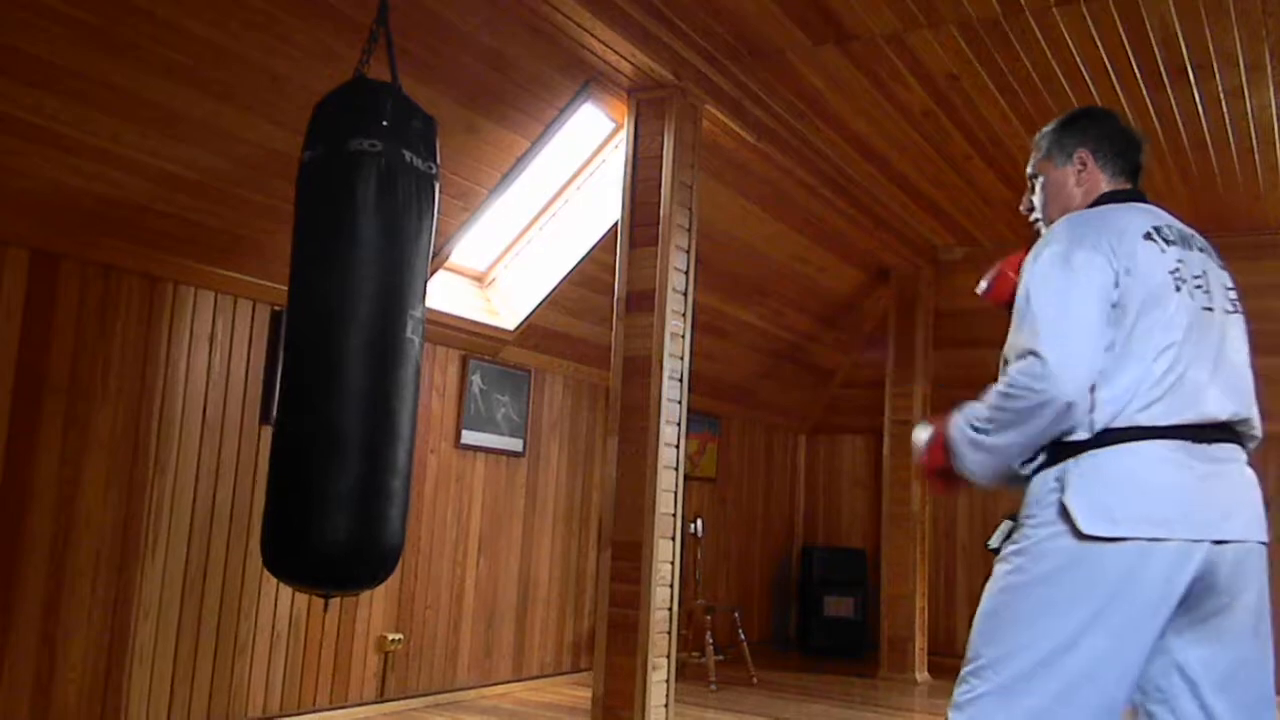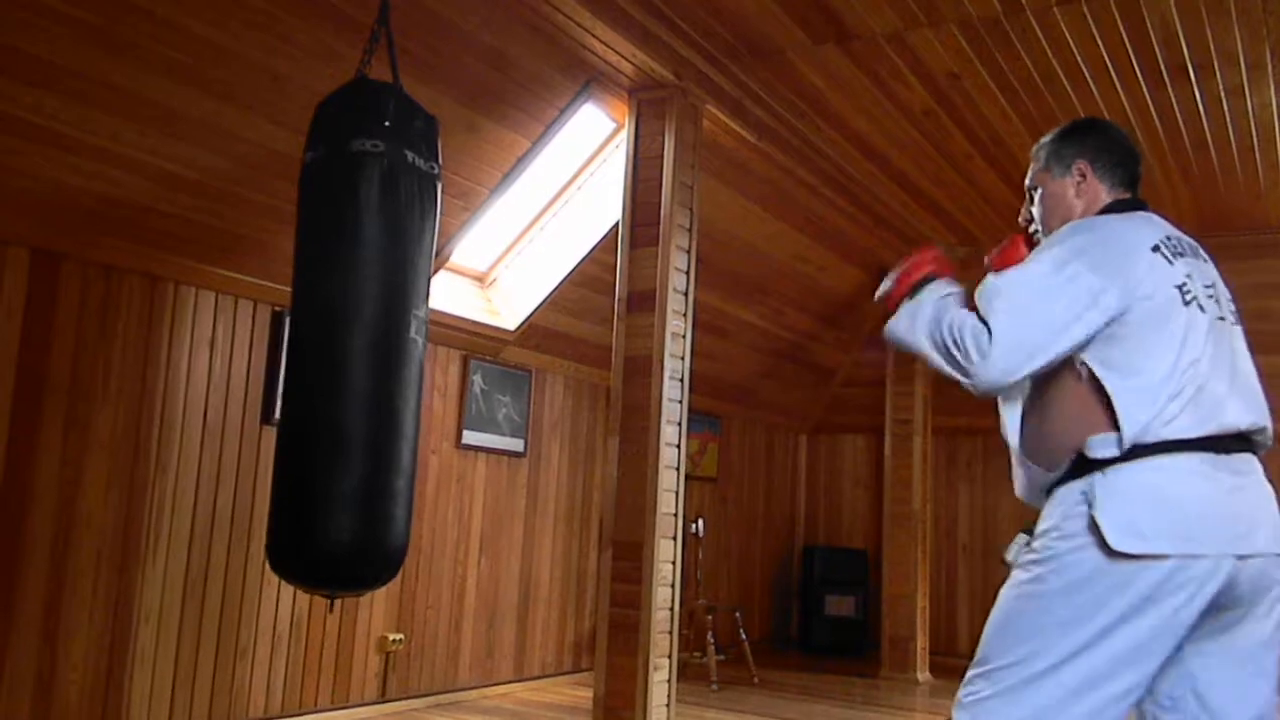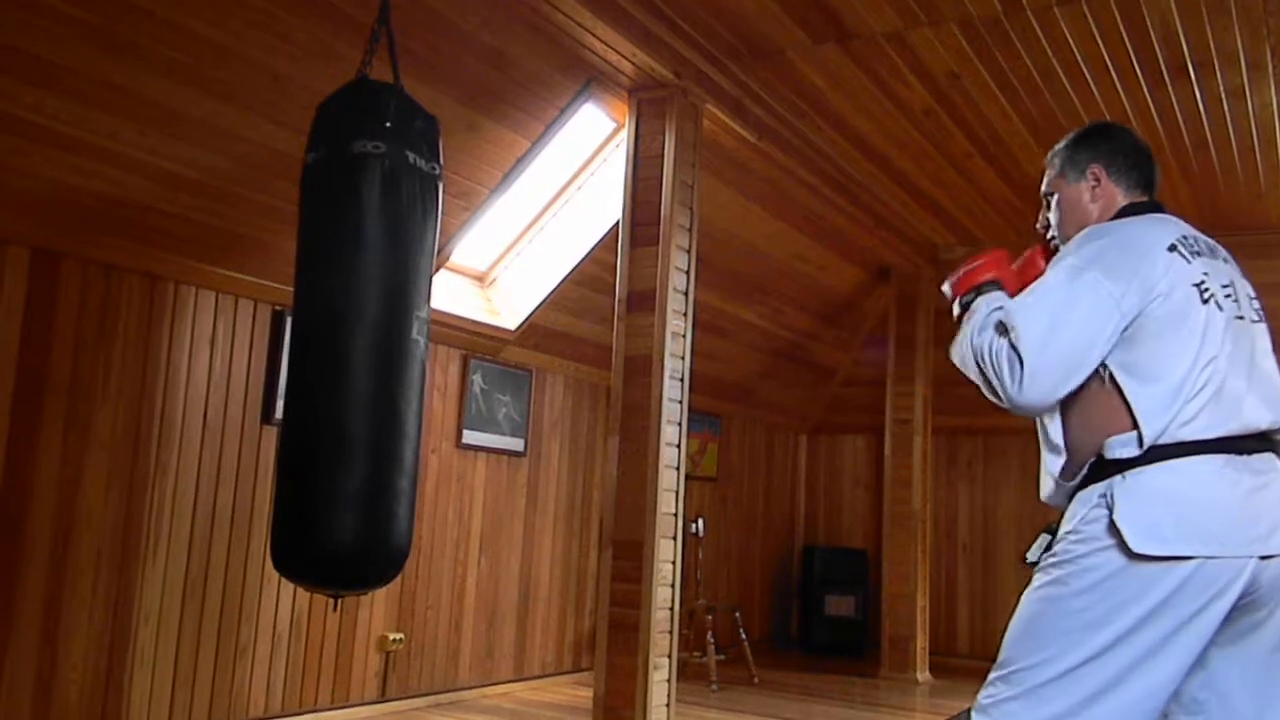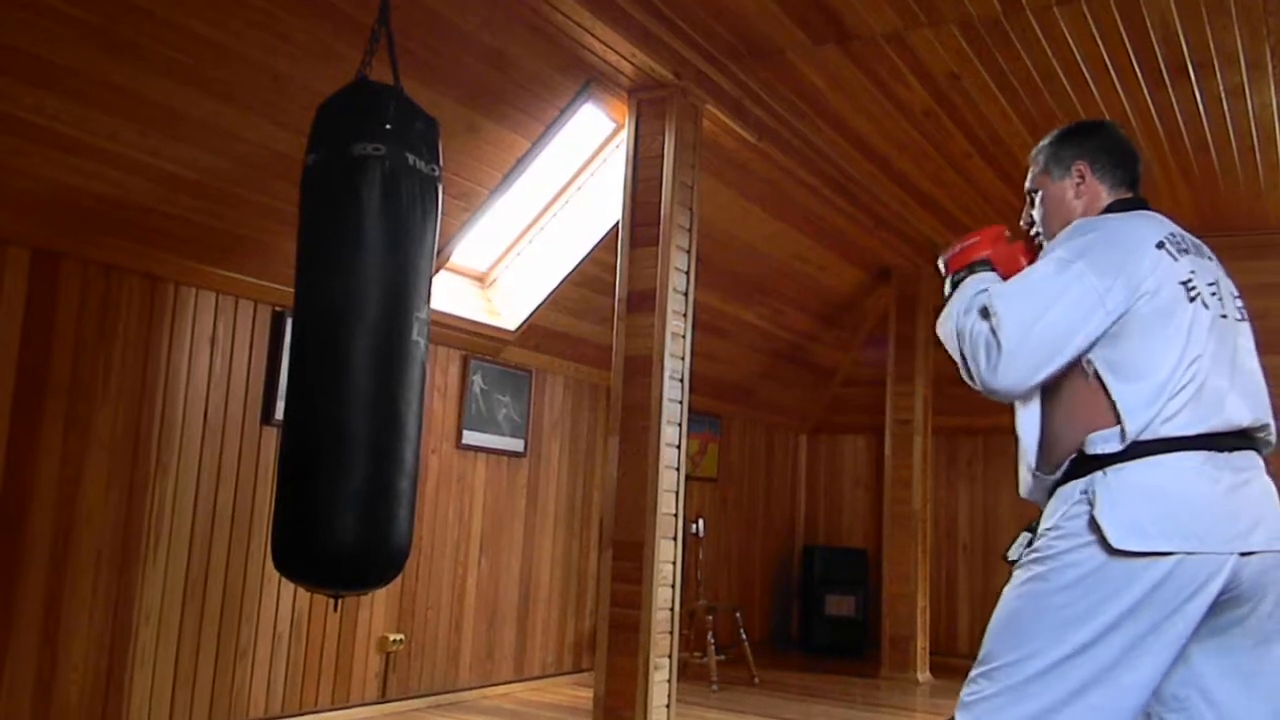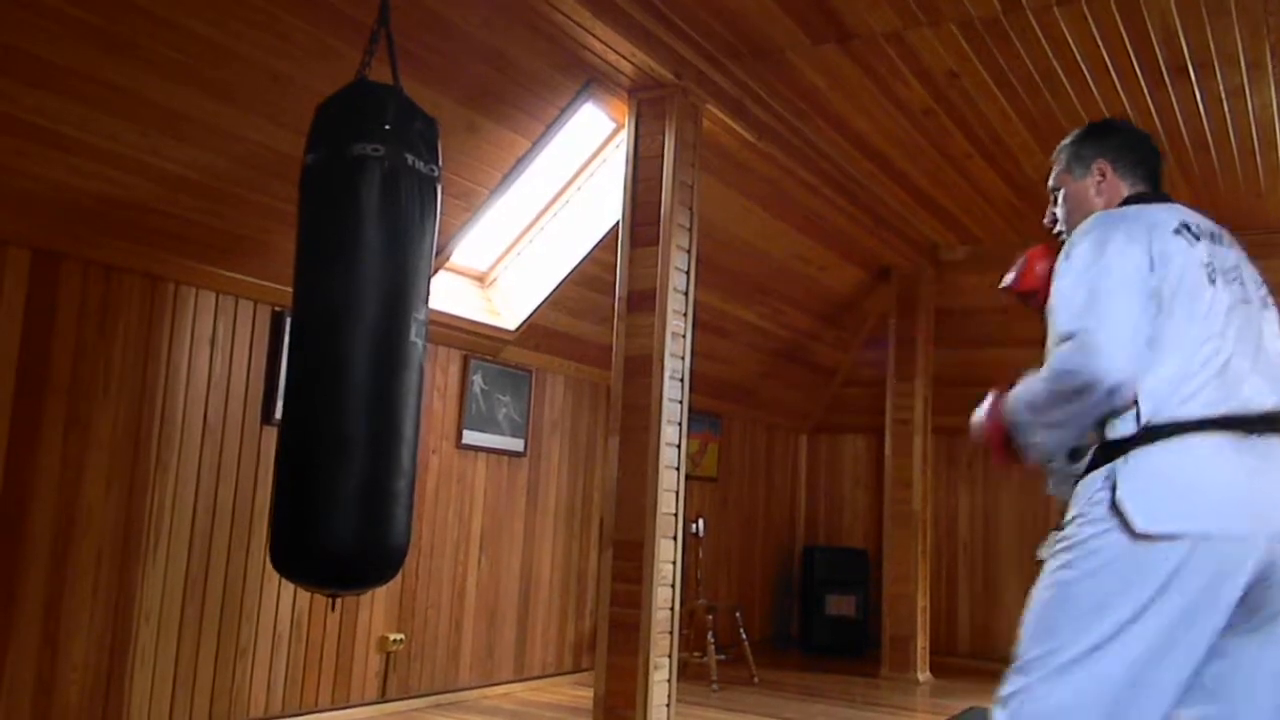
dt=0.3s
person 1, frame 1
left shoulder: (1085, 236)
right shoulder: (1192, 251)
left elbow: (1050, 382)
left wrist: (959, 446)
right wrist: (1041, 294)
left hip: (1123, 501)
right hip: (1221, 506)
person 1, frame 2
left shoulder: (1092, 244)
right shoulder: (1186, 258)
left elbow: (990, 354)
left wrist: (923, 292)
right wrist: (1029, 282)
left hip: (1139, 511)
person 1, frame 3
left shoulder: (1109, 248)
right shoulder: (1212, 259)
left elbow: (1024, 377)
left wrist: (986, 301)
right wrist: (1047, 302)
left hip: (1158, 518)
person 1, frame 4
left shoulder: (1098, 243)
right shoulder: (1193, 257)
left elbow: (1000, 360)
left wrist: (974, 278)
right wrist: (1024, 289)
left hip: (1143, 513)
person 1, frame 5
left shoulder: (1115, 236)
right shoulder: (1220, 249)
left elbow: (1097, 365)
left wrist: (1012, 423)
right wrist: (1071, 292)
left hip: (1169, 501)
